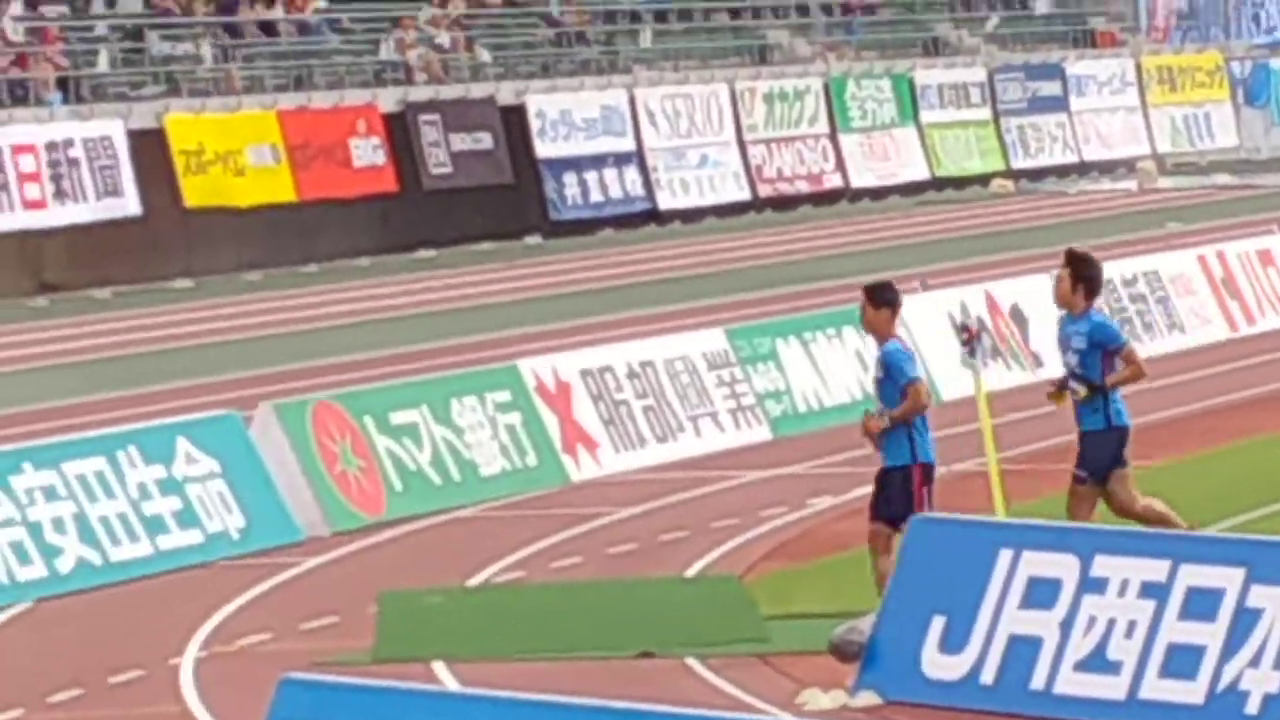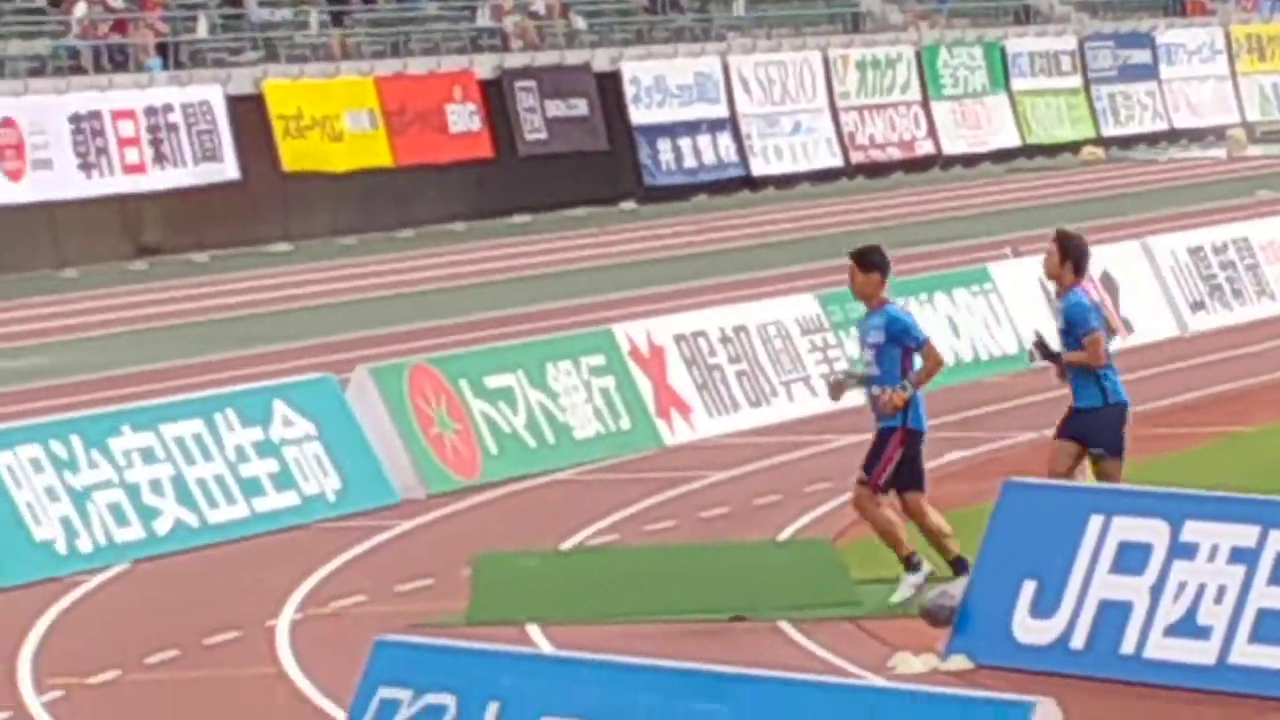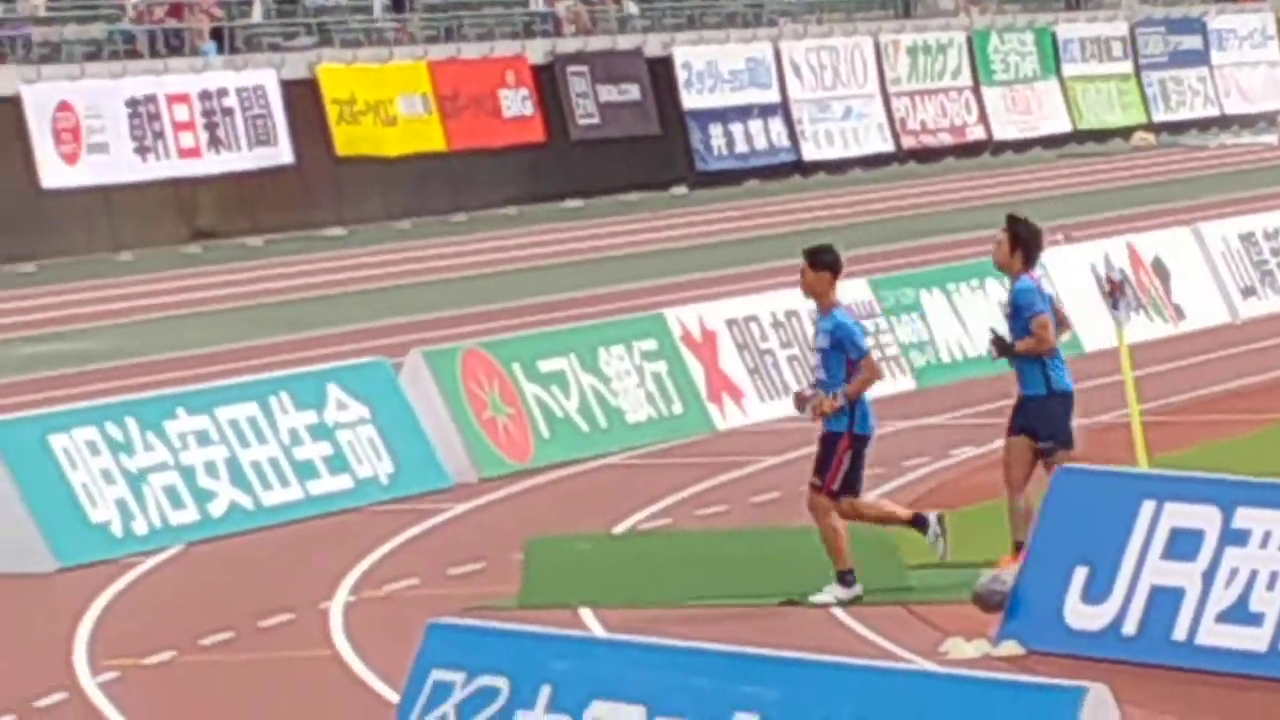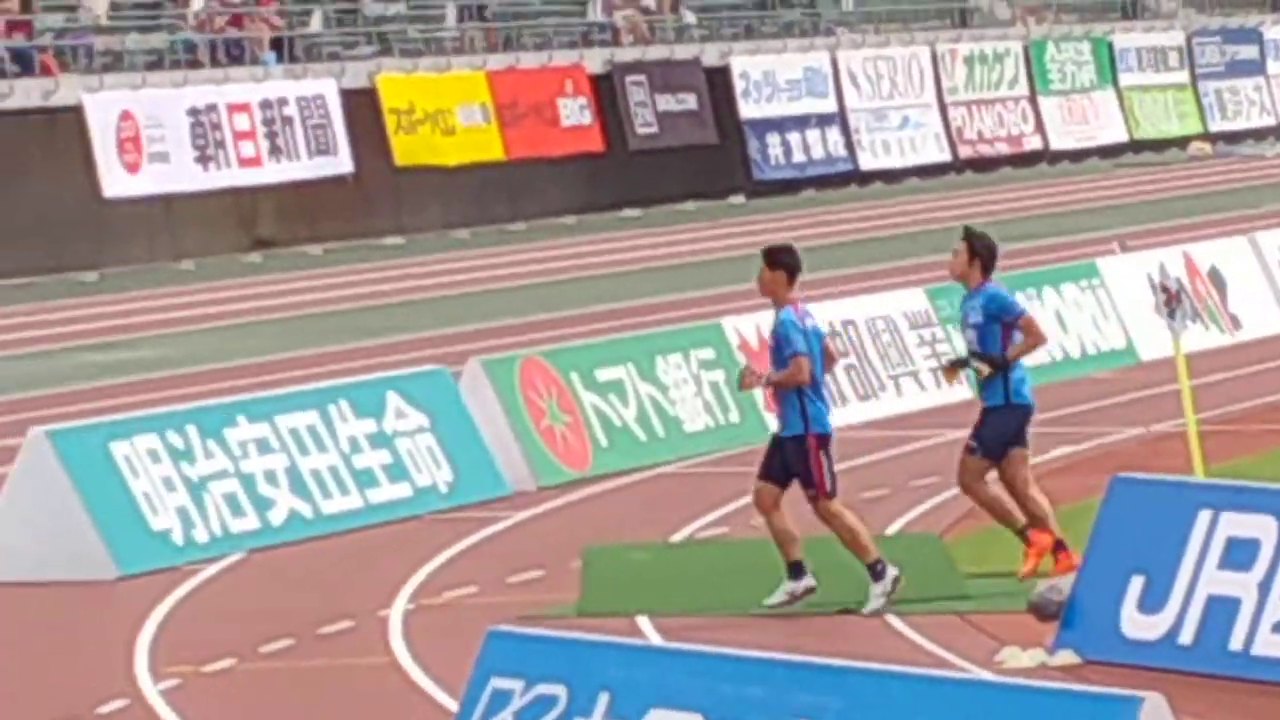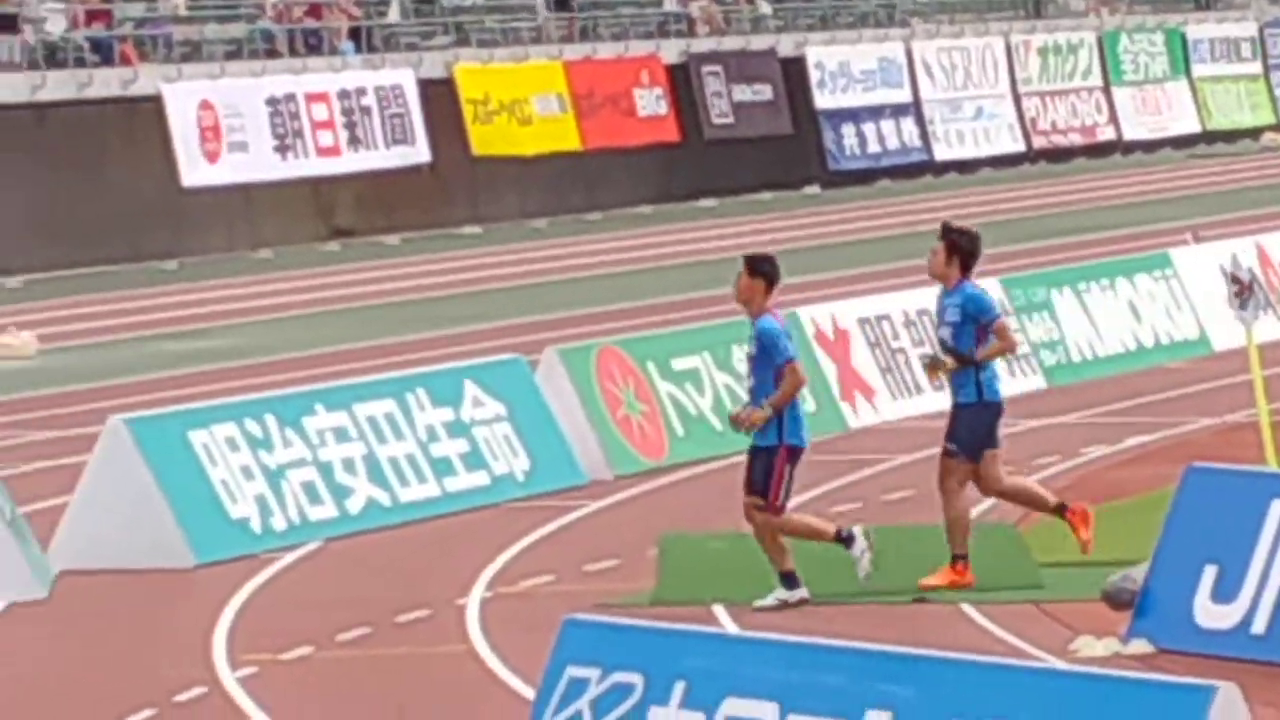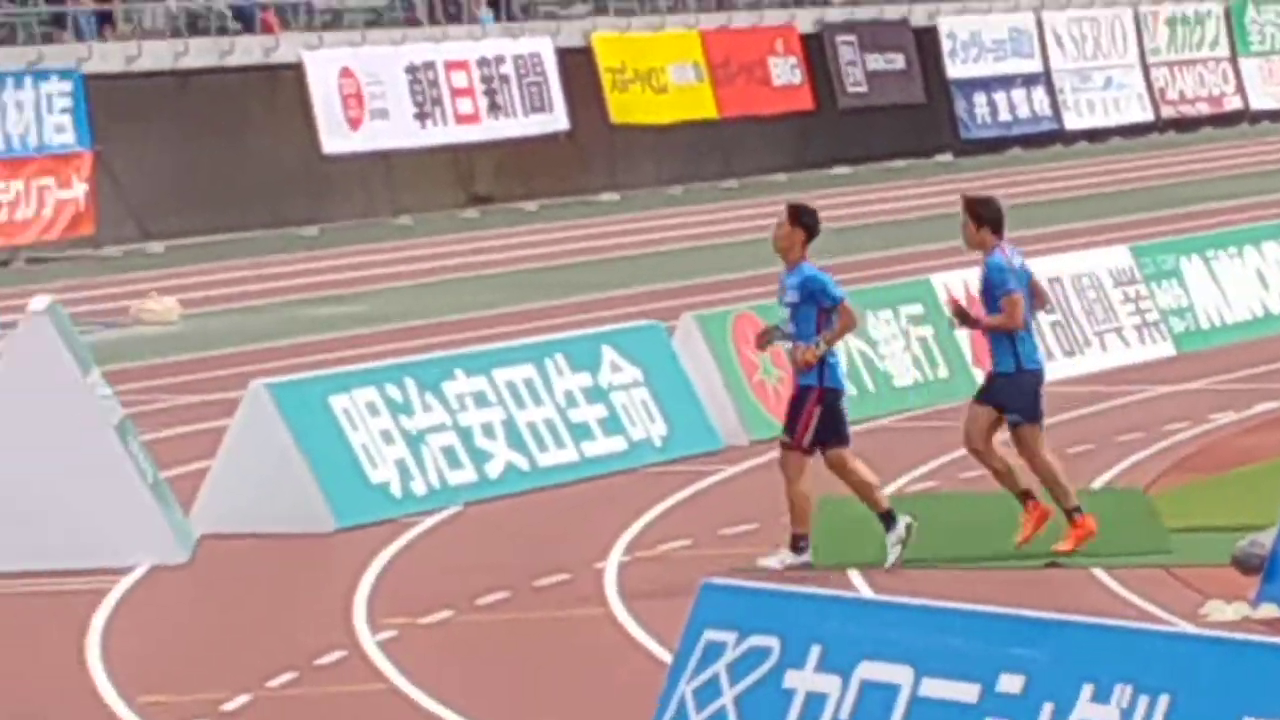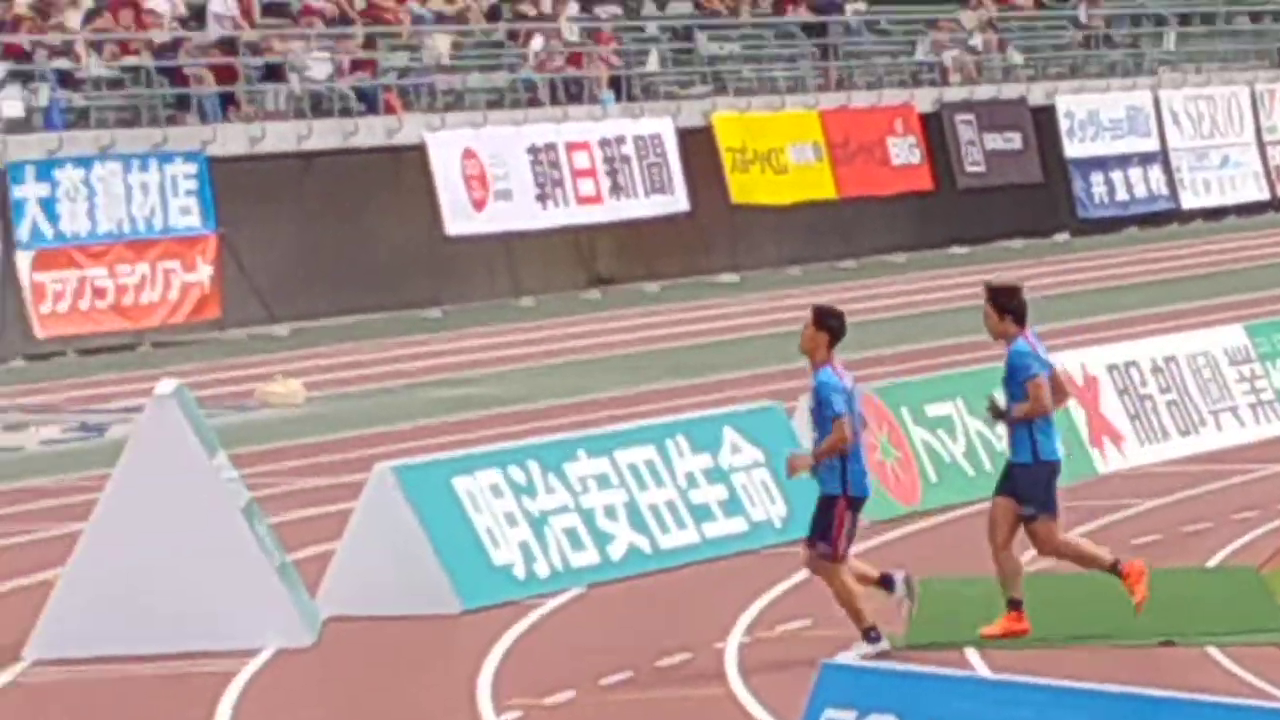
dt=0.2s
person 1, frame 1
left shoulder: (893, 352)
right shoulder: (891, 349)
left elbow: (921, 398)
right elbow: (915, 397)
left wrist: (884, 420)
left hip: (910, 459)
right hip: (896, 459)
right knee: (878, 537)
person 1, frame 2
left shoulder: (895, 317)
right shoulder: (868, 320)
left elbow: (934, 360)
left wrist: (903, 391)
right wrist: (849, 379)
left hip: (901, 424)
right hip: (889, 424)
left knee: (863, 497)
right knee: (914, 505)
left ankle: (913, 565)
right ankle: (963, 571)
person 1, frame 3
left shoulder: (841, 323)
right shoulder: (823, 320)
left elbow: (871, 372)
left wrist: (836, 399)
right wrist: (813, 393)
left hip: (847, 426)
right hip: (839, 425)
left knee: (820, 503)
right knee: (845, 505)
left ankle: (846, 582)
right ankle: (924, 521)
person 1, frame 4
left shoulder: (786, 320)
right shoulder: (799, 317)
left elbow: (800, 373)
right elbow: (829, 358)
left wrist: (762, 379)
left hip: (805, 427)
right hip: (791, 428)
left knee: (825, 506)
right knee: (764, 498)
left ankle: (881, 572)
right ankle: (798, 576)
person 1, frame 5
left shoulder: (768, 329)
right shoulder: (768, 326)
left elbow: (796, 380)
left wrist: (764, 411)
right wrist: (750, 409)
left hip: (780, 438)
right hip: (767, 438)
left knee: (770, 517)
right knee: (755, 512)
left ankle: (848, 537)
right ankle: (790, 585)
person 1, frame 6
left shoulder: (811, 276)
right shoulder: (791, 276)
left elbow: (848, 318)
left wrist: (816, 349)
right wrist: (775, 333)
left hip: (817, 382)
right hip: (815, 382)
left knee: (791, 462)
right knee: (839, 460)
left ankle: (799, 547)
right ankle: (893, 523)
person 1, frame 7
left shoulder: (826, 381)
right shoulder: (836, 376)
left elbow: (843, 435)
right elbow: (851, 427)
left wrist: (810, 460)
right wrist: (816, 457)
left hip: (842, 486)
right hip: (838, 485)
left knee: (830, 567)
right knee: (820, 561)
left ankle: (872, 639)
right ankle: (893, 582)
person 2, frame 1
left shoulder: (1098, 326)
right shoulder: (1067, 323)
left elbow: (1139, 369)
left wrist: (1099, 387)
right wrist: (1063, 386)
left hip: (1105, 428)
right hip: (1093, 428)
left knee: (1077, 507)
right knee: (1126, 505)
person 2, frame 2
left shoulder: (1076, 303)
right shoulder: (1069, 298)
left elbow: (1098, 357)
right elbow: (1110, 330)
left wrist: (1056, 358)
left hip: (1104, 404)
right hip: (1085, 406)
left knee: (1111, 485)
right knee: (1055, 475)
person 2, frame 3
left shoulder: (1024, 289)
right shoulder: (1028, 285)
left elbow: (1046, 338)
right elbow: (1062, 325)
left wrist: (1011, 350)
left hip: (1049, 392)
right hip: (1033, 392)
right knee: (1014, 477)
right ankle: (1020, 552)
person 2, frame 4
left shoulder: (995, 296)
right shoulder: (969, 301)
left elbow: (1037, 336)
left wrist: (999, 363)
right wrist: (962, 362)
left hip: (1008, 403)
right hip: (996, 403)
left knee: (969, 479)
right knee: (1020, 484)
left ankle: (1034, 539)
right ankle: (1062, 555)
person 2, frame 5
left shoulder: (972, 296)
right shoulder: (947, 297)
left elbow: (1009, 343)
left wrist: (970, 359)
right wrist: (940, 361)
left hip: (978, 402)
right hip: (968, 401)
left knee: (950, 483)
right knee: (991, 482)
left ankle: (959, 568)
right ankle: (1070, 513)
person 2, frame 6
left shoulder: (997, 265)
right shoulder: (1010, 256)
left elbow: (1015, 319)
right elbow: (1042, 299)
left wrist: (974, 322)
left hip: (1018, 368)
right hip: (1005, 368)
left knee: (1032, 453)
right knee: (974, 440)
left ankle: (1080, 522)
right ankle: (1032, 505)
person 2, frame 7
left shoulder: (1020, 353)
right shoulder: (1029, 347)
left elbow: (1042, 404)
right elbow: (1062, 394)
left wrist: (1007, 415)
left hip: (1035, 460)
right hip: (1022, 460)
left knee: (1048, 543)
right knee: (998, 536)
left ankle: (1128, 571)
right ankle: (1015, 616)
